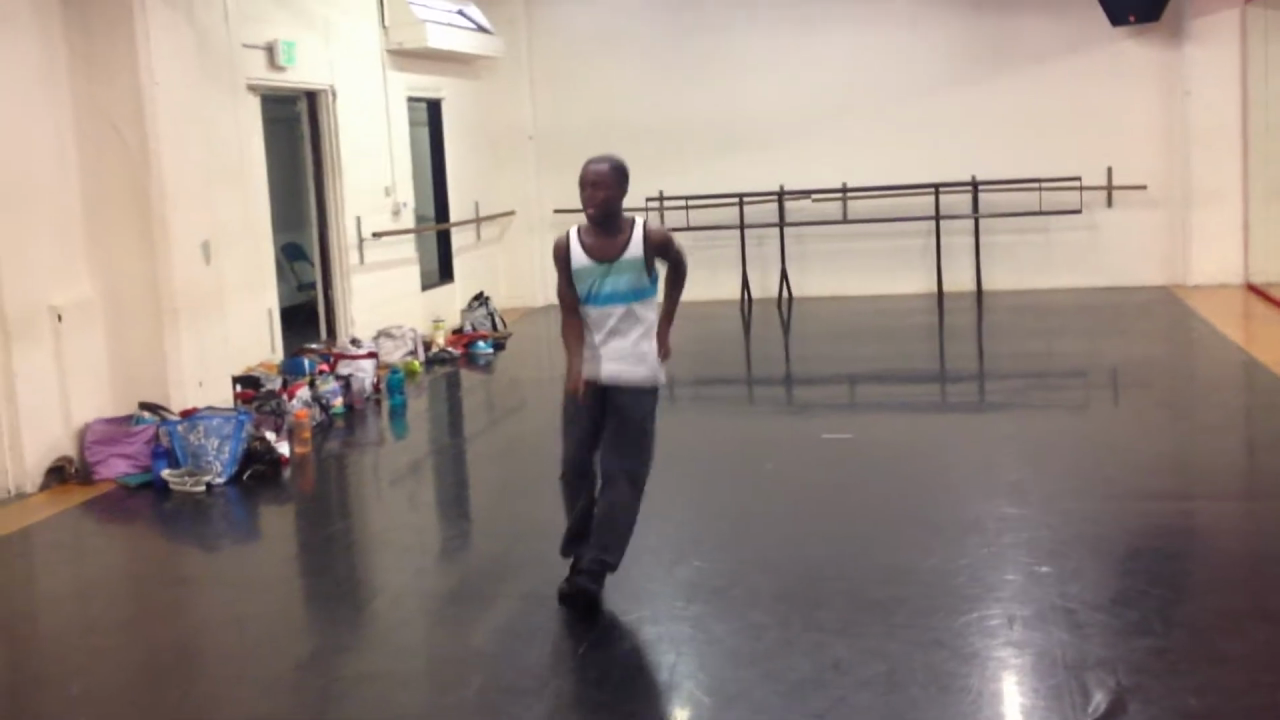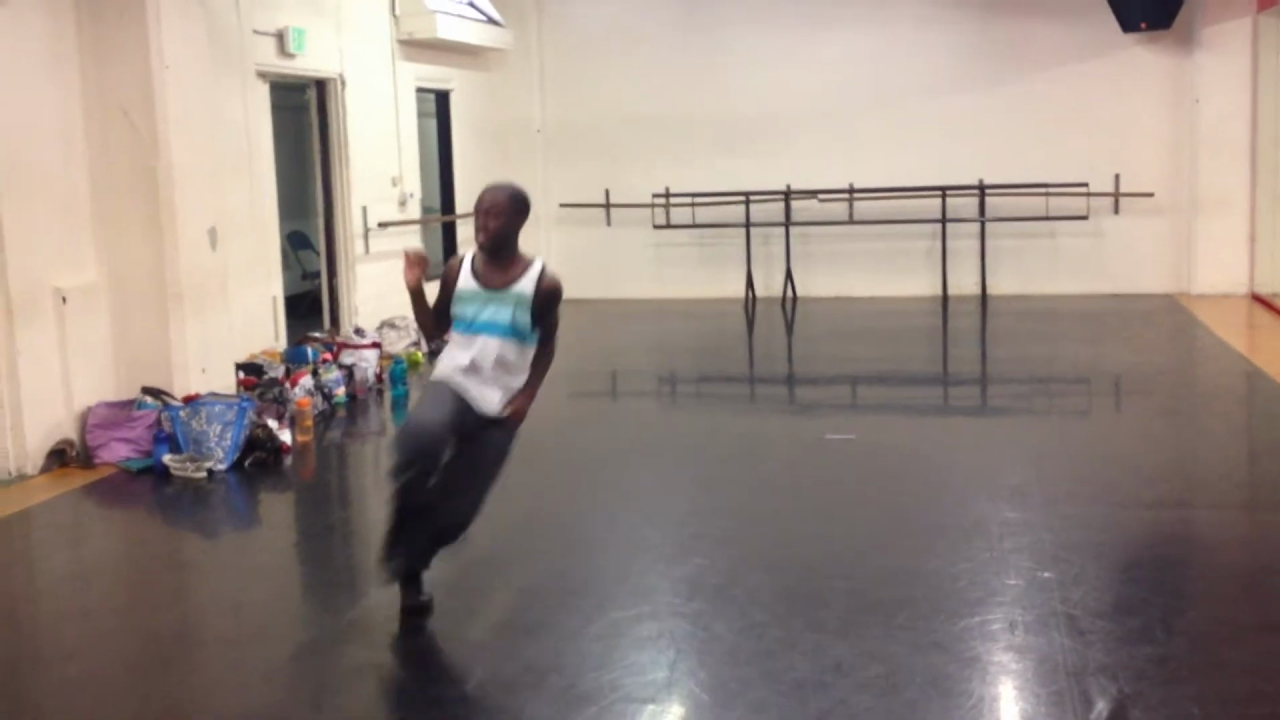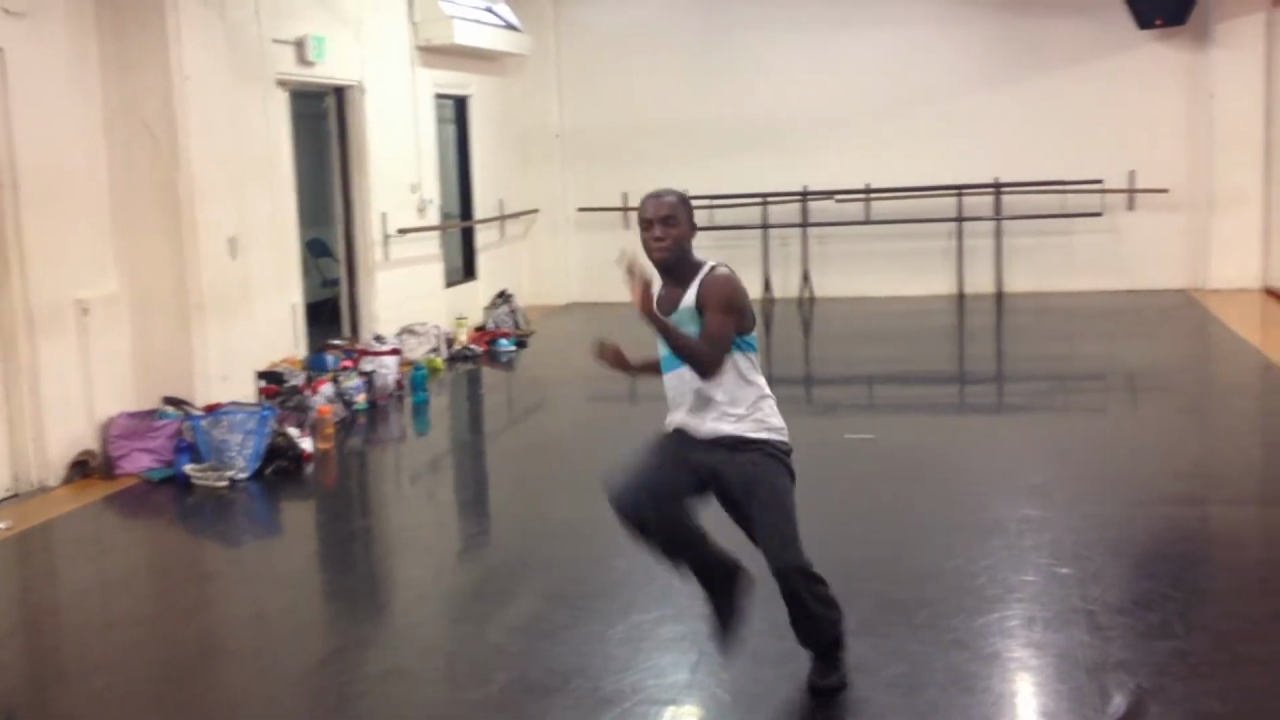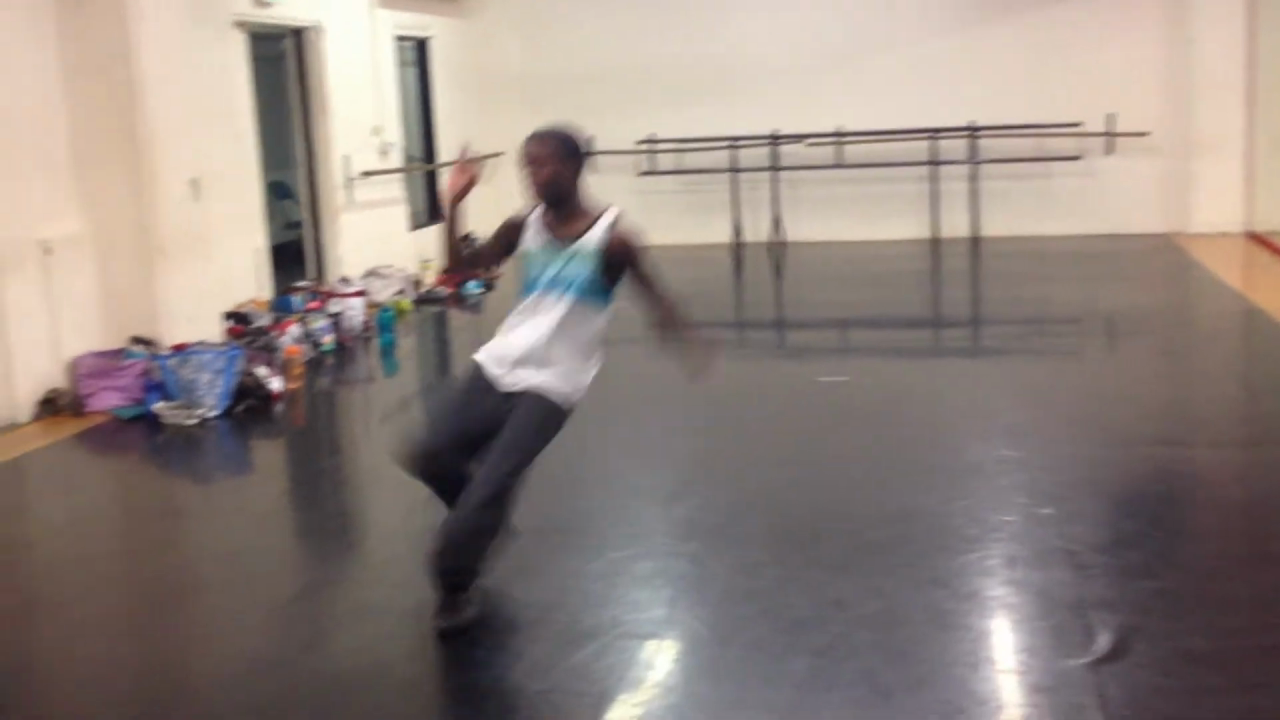
dt=1s
person 1, frame 1
left shoulder: (650, 236)
right shoulder: (566, 247)
left elbow: (673, 279)
right elbow: (570, 314)
left wrist: (665, 326)
right wrist: (575, 368)
left hip: (634, 375)
right hip: (588, 371)
left knee: (622, 472)
right knee: (576, 465)
left ankle: (594, 572)
right ankle: (582, 559)
person 1, frame 2
left shoulder: (543, 283)
right shoulder: (458, 269)
left elbow: (546, 347)
right elbow: (434, 334)
left wrist: (527, 395)
right wrist: (415, 291)
left hip: (501, 409)
right hip: (452, 385)
left knee: (458, 506)
right knee: (420, 436)
left ankle: (413, 574)
right ankle: (403, 542)
person 1, frame 3
left shoulder: (721, 285)
right shoulder: (659, 296)
left elbow: (709, 362)
left wrist: (651, 317)
right wrist: (631, 364)
left hip: (749, 437)
right hip: (693, 433)
left knee: (785, 561)
right knee: (632, 501)
left ankle: (827, 650)
right ankle: (719, 575)
person 1, frame 4
left shoulder: (611, 238)
right shoulder: (523, 226)
left elbow: (655, 301)
right elbow: (460, 267)
left wrist: (687, 342)
right wrist: (455, 205)
left hip: (549, 384)
right hip: (499, 363)
left knee: (490, 488)
right knee: (431, 457)
left ankle: (455, 583)
